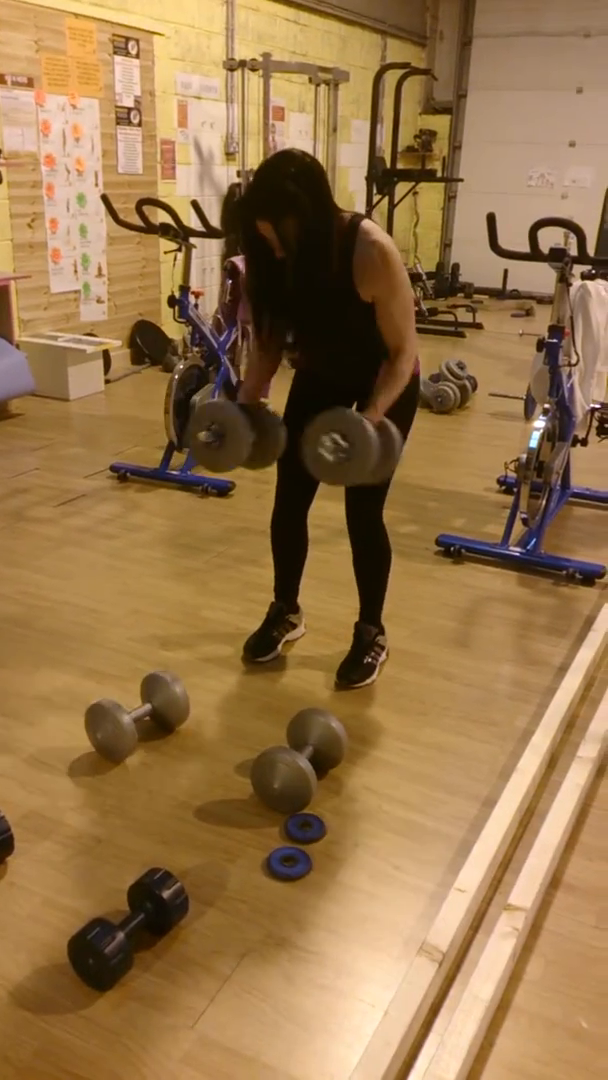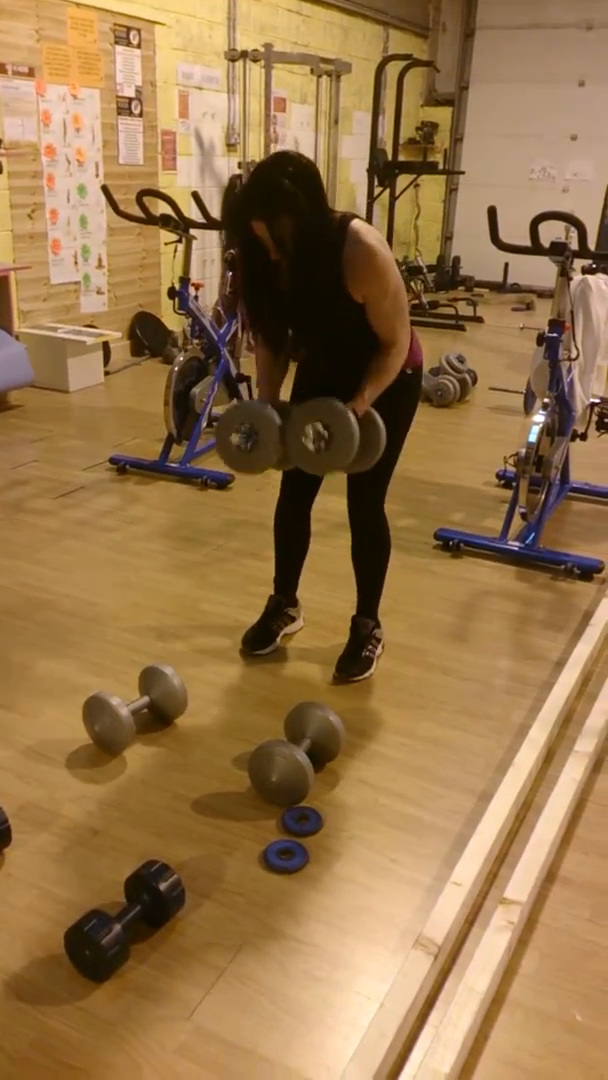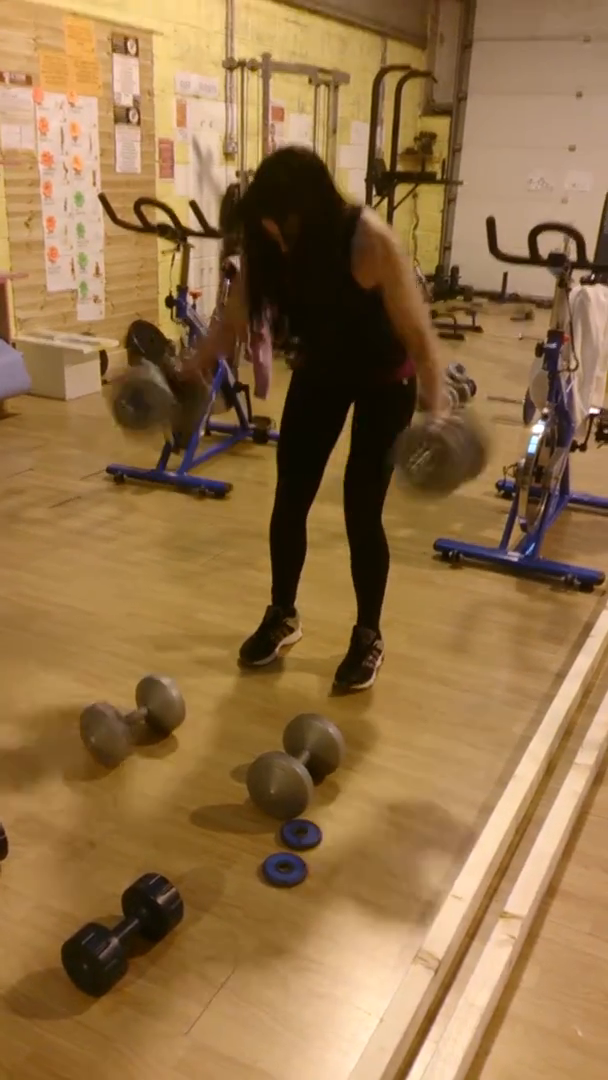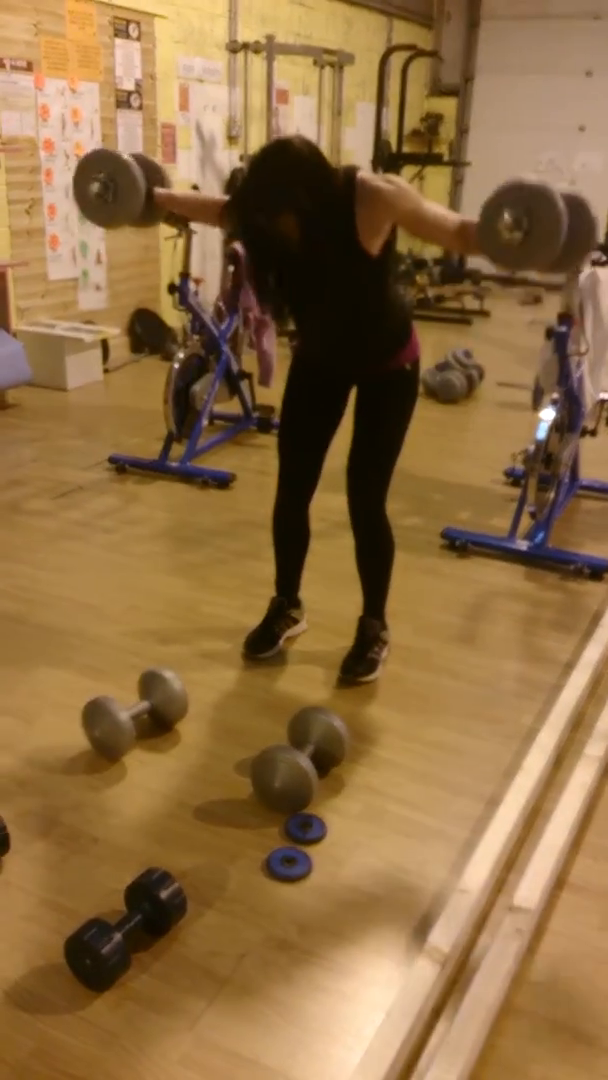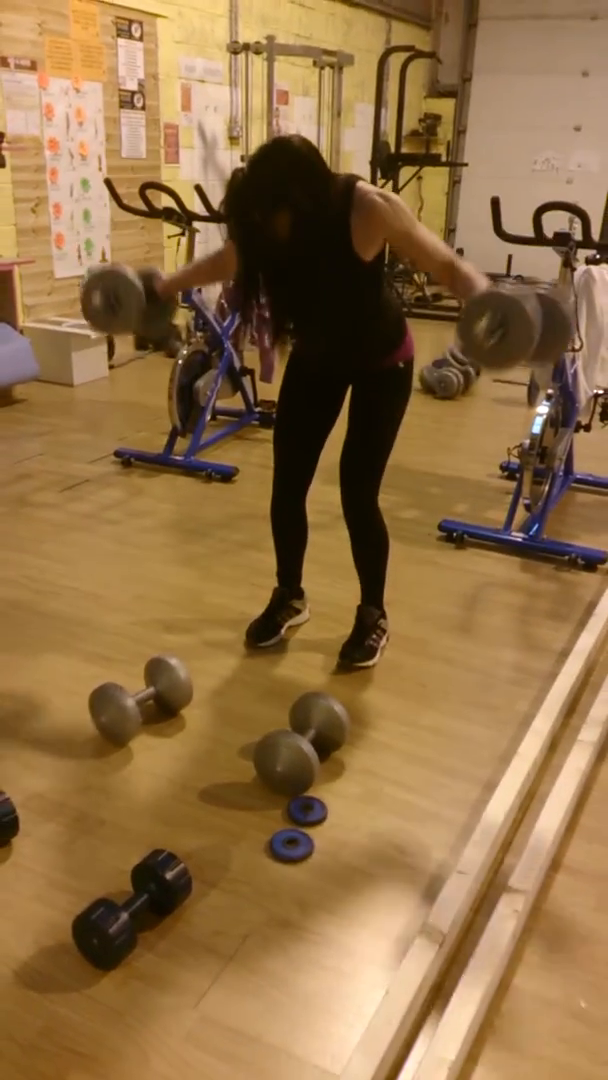
dt=0.3s
person 1, frame 1
left shoulder: (372, 252)
right shoulder: (271, 254)
left elbow: (402, 349)
right elbow: (266, 336)
left wrist: (370, 420)
right wrist: (246, 402)
left hip: (382, 384)
right hip: (317, 376)
left knee: (362, 509)
right knee: (289, 499)
left ankle: (371, 633)
right ankle: (285, 612)
person 1, frame 2
left shoulder: (363, 252)
right shoulder: (265, 255)
left elbow: (396, 343)
right elbow: (269, 336)
left wrist: (354, 411)
right wrist: (266, 408)
left hip: (387, 376)
right hip: (321, 368)
left knee: (364, 500)
right knee: (294, 491)
left ankle: (368, 626)
right ankle: (284, 604)
person 1, frame 3
left shoulder: (370, 242)
right shoulder: (269, 241)
left elbow: (419, 334)
right elbow: (236, 317)
left wrist: (436, 410)
right wrist: (191, 372)
left hip: (385, 380)
right hip: (318, 373)
left knee: (361, 511)
right knee: (290, 499)
left ankle: (368, 636)
right ankle: (282, 616)
person 1, frame 4
left shoulder: (371, 197)
right shoulder: (271, 213)
left elbow: (457, 231)
right elbow: (221, 209)
right wrist: (158, 200)
left hip: (387, 362)
right hip: (317, 357)
left knee: (365, 499)
right knee: (292, 488)
left ankle: (374, 627)
right ankle: (286, 606)
person 1, frame 5
left shoulder: (369, 209)
right shoulder: (269, 221)
left elbow: (446, 267)
right elbow: (230, 262)
right wrist: (168, 286)
left hip: (381, 363)
right hip: (314, 358)
left knee: (358, 494)
right knee: (286, 486)
left ankle: (373, 615)
right ankle: (289, 597)
